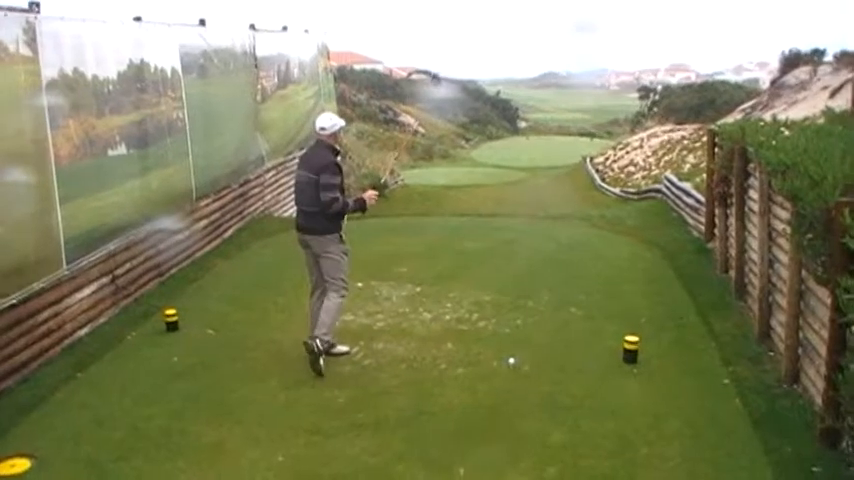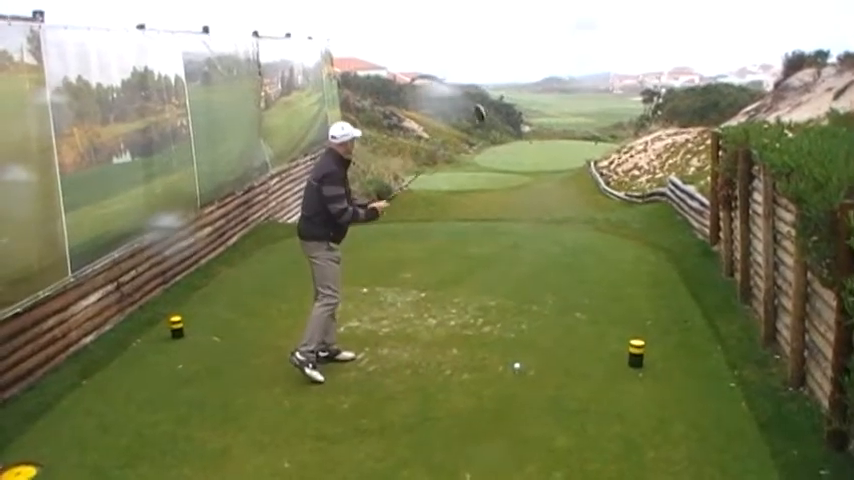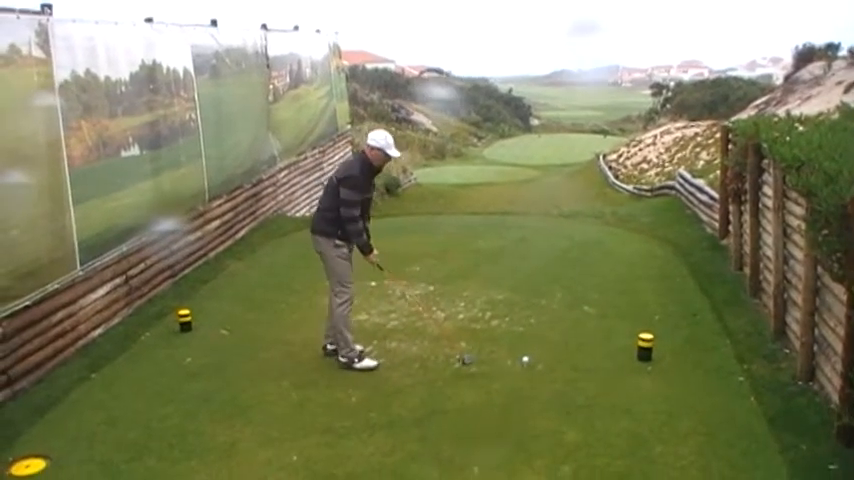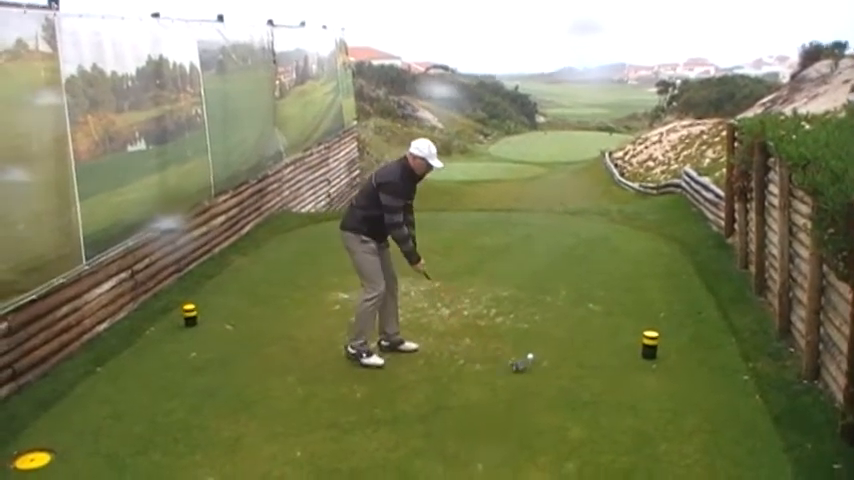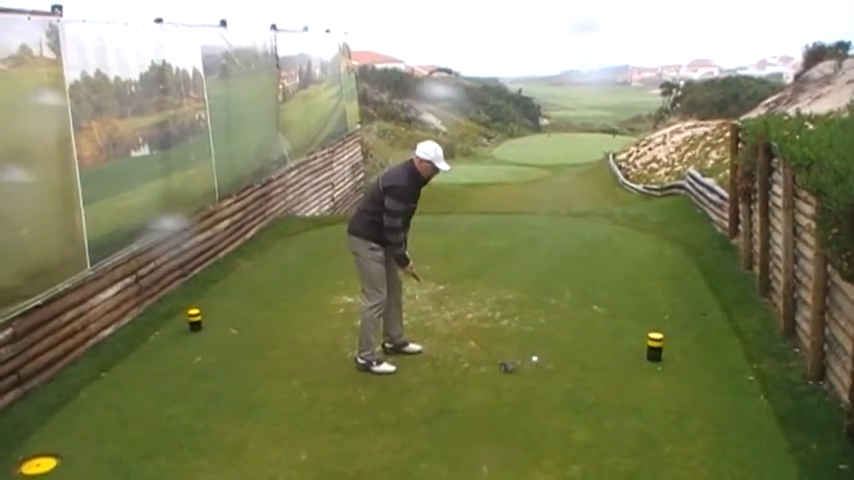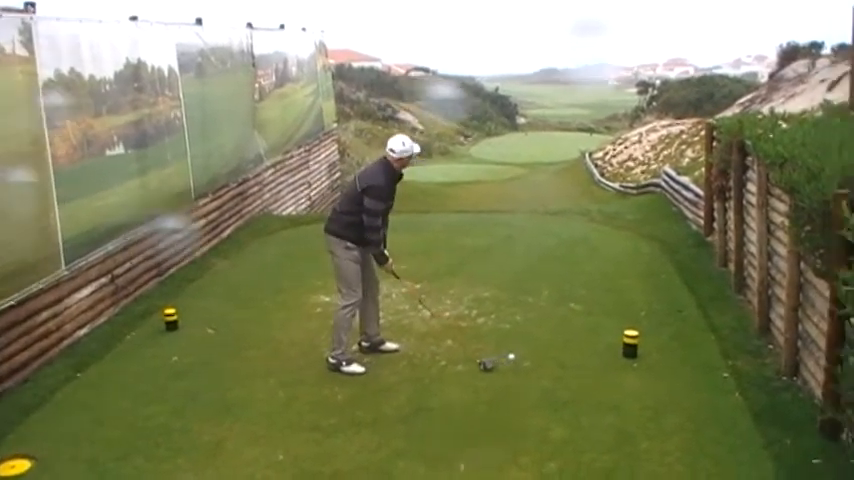
dt=0.7s
person 1, frame 1
left shoulder: (306, 157)
right shoulder: (328, 162)
right elbow: (332, 203)
right wrist: (361, 202)
left hip: (305, 231)
right hip: (325, 234)
left knee: (319, 288)
right knee: (337, 288)
left ankle: (322, 341)
right ankle: (318, 341)
person 1, frame 2
left shoulder: (329, 164)
right shoulder: (332, 171)
left elbow: (339, 204)
right elbow: (341, 213)
left wrist: (367, 207)
right wrist: (372, 212)
left hip: (317, 236)
right hip: (320, 240)
left knee: (326, 294)
right knee: (328, 297)
left ankle: (326, 347)
right ankle: (304, 354)
person 1, frame 3
left shoulder: (365, 170)
right shoulder: (354, 174)
left elbow: (362, 212)
right elbow: (351, 217)
left wrist: (367, 244)
right wrist: (366, 249)
left hip: (339, 236)
right hip: (330, 237)
left knee: (341, 290)
right knee: (343, 293)
left ankle: (332, 342)
right ankle: (346, 354)
person 1, frame 4
left shoulder: (407, 176)
right shoulder: (393, 179)
left elbow: (406, 215)
right elbow: (394, 223)
left wrist: (413, 249)
right wrist: (413, 257)
left hip: (375, 234)
right hip: (358, 234)
left knee: (390, 284)
right knee: (375, 288)
left ankle: (390, 338)
right ankle: (356, 346)
person 1, frame 5
left shoulder: (412, 179)
right shoulder: (400, 183)
left elbow: (403, 221)
right elbow: (392, 227)
left wrist: (404, 255)
right wrist: (403, 259)
left hip: (380, 239)
right hip: (366, 240)
left knee: (393, 289)
right knee: (376, 297)
left ankle: (393, 340)
right ankle: (365, 357)
person 1, frame 6
left shoulder: (386, 174)
right shoulder: (378, 182)
left elbow: (379, 219)
right elbow: (372, 225)
left wrist: (383, 251)
right wrist: (382, 258)
left hip: (357, 238)
right hip: (343, 239)
left knee: (370, 288)
right knee: (351, 297)
left ankle: (370, 339)
right ankle: (337, 357)
